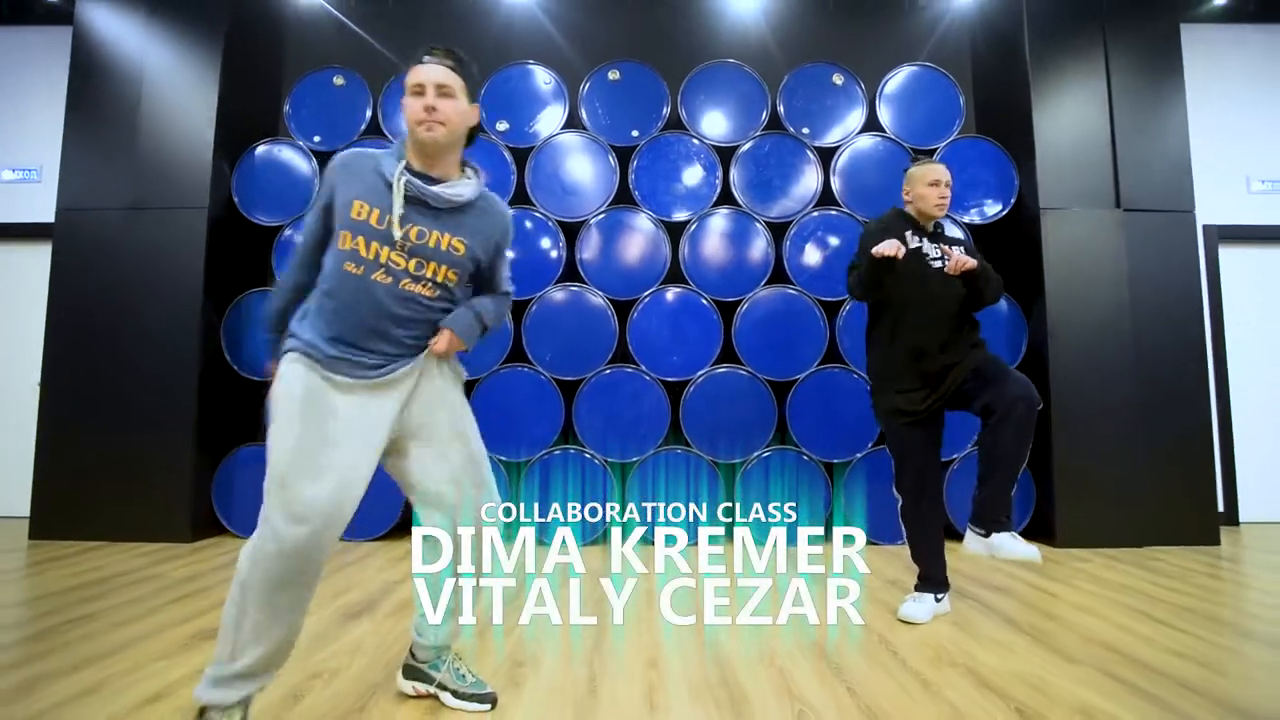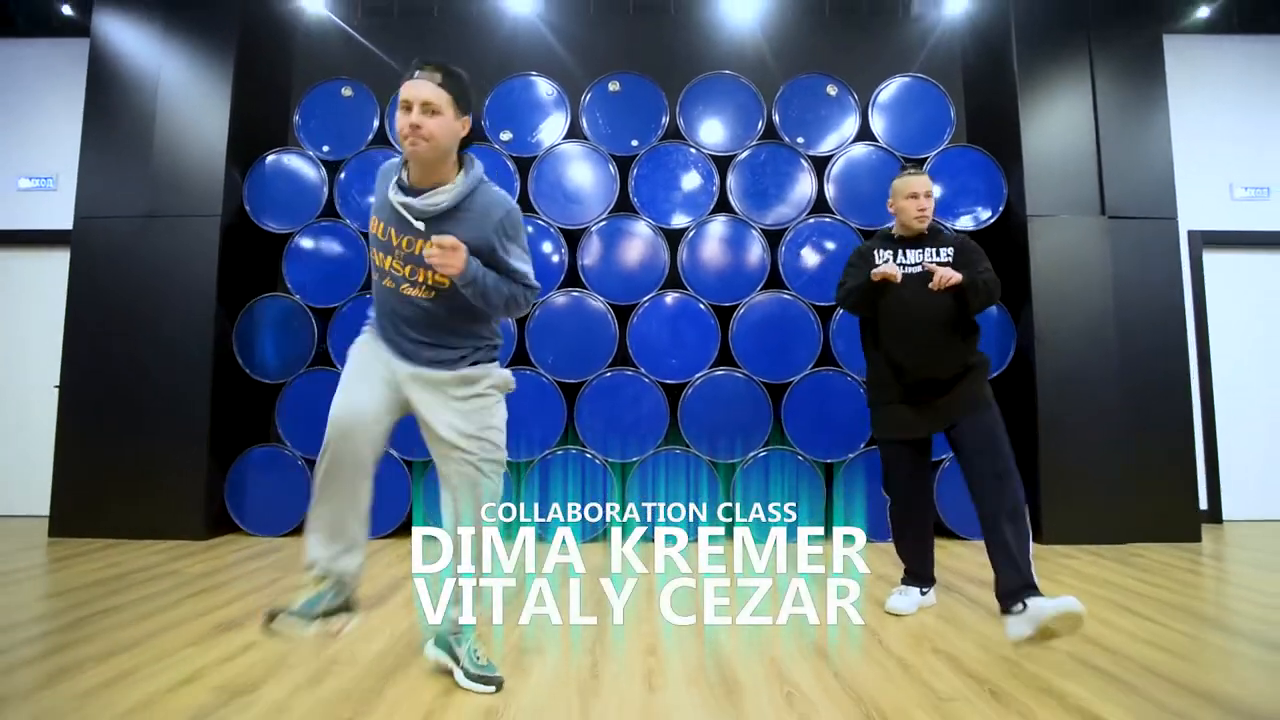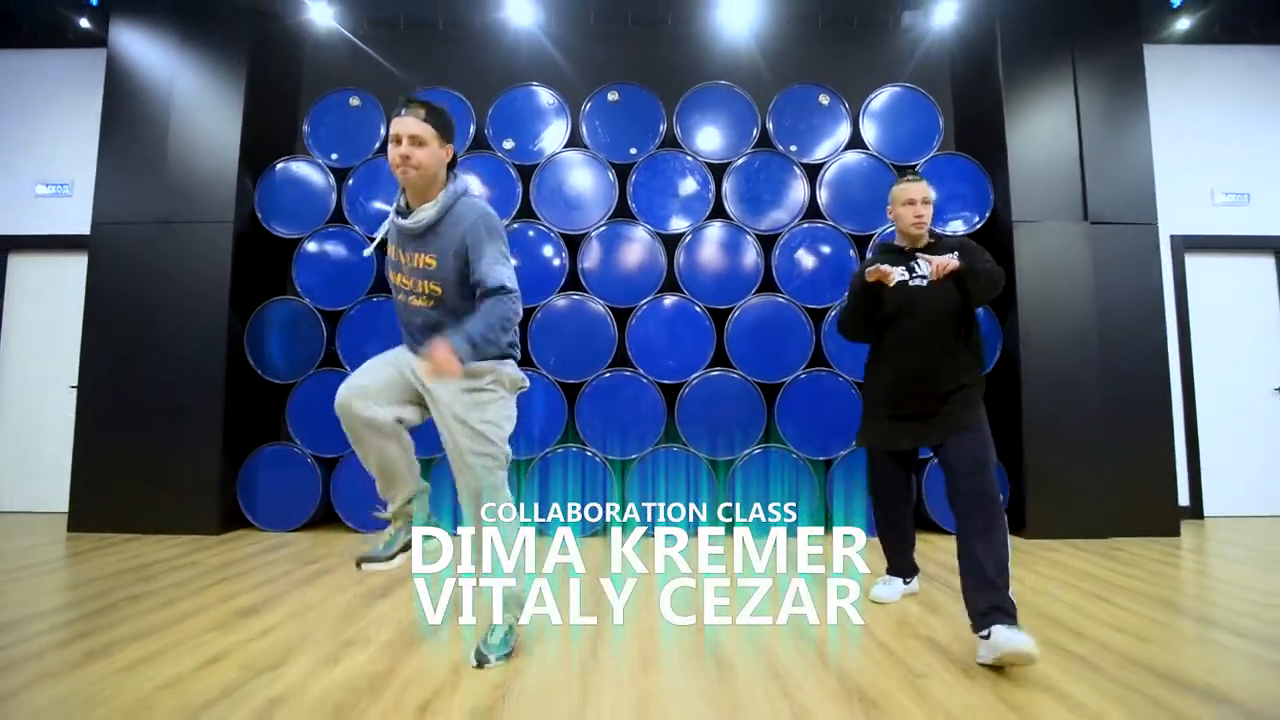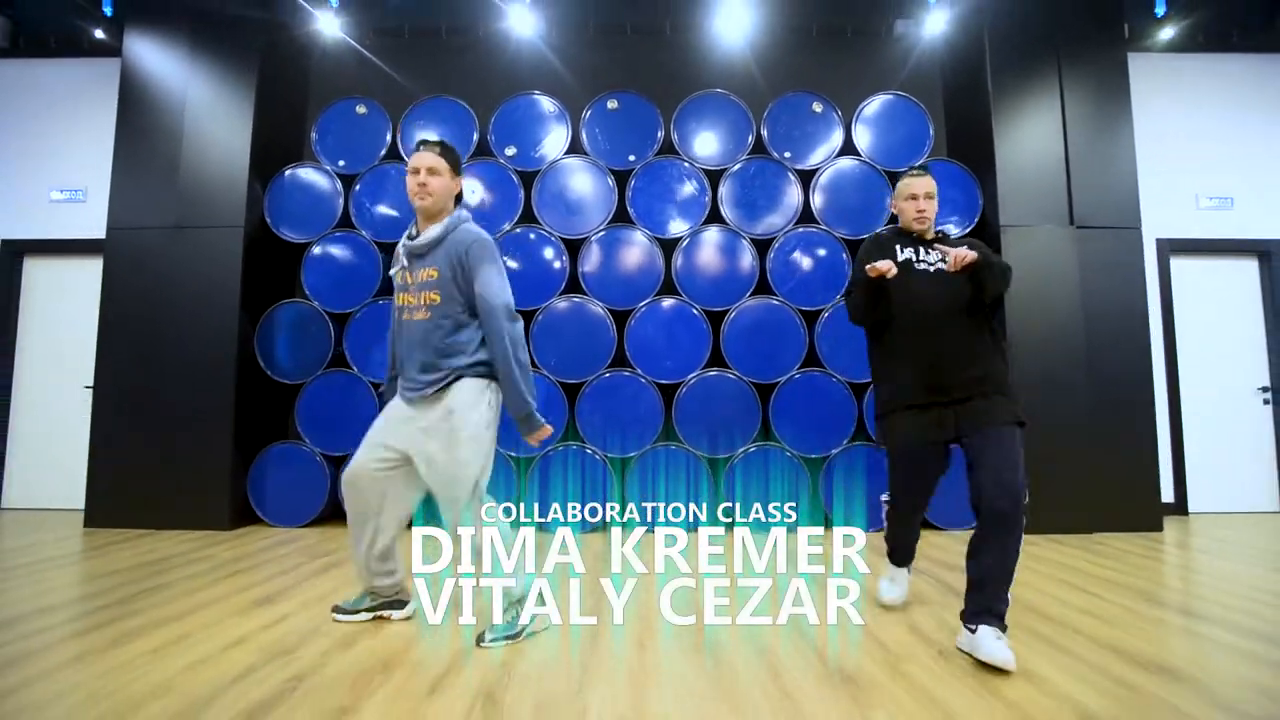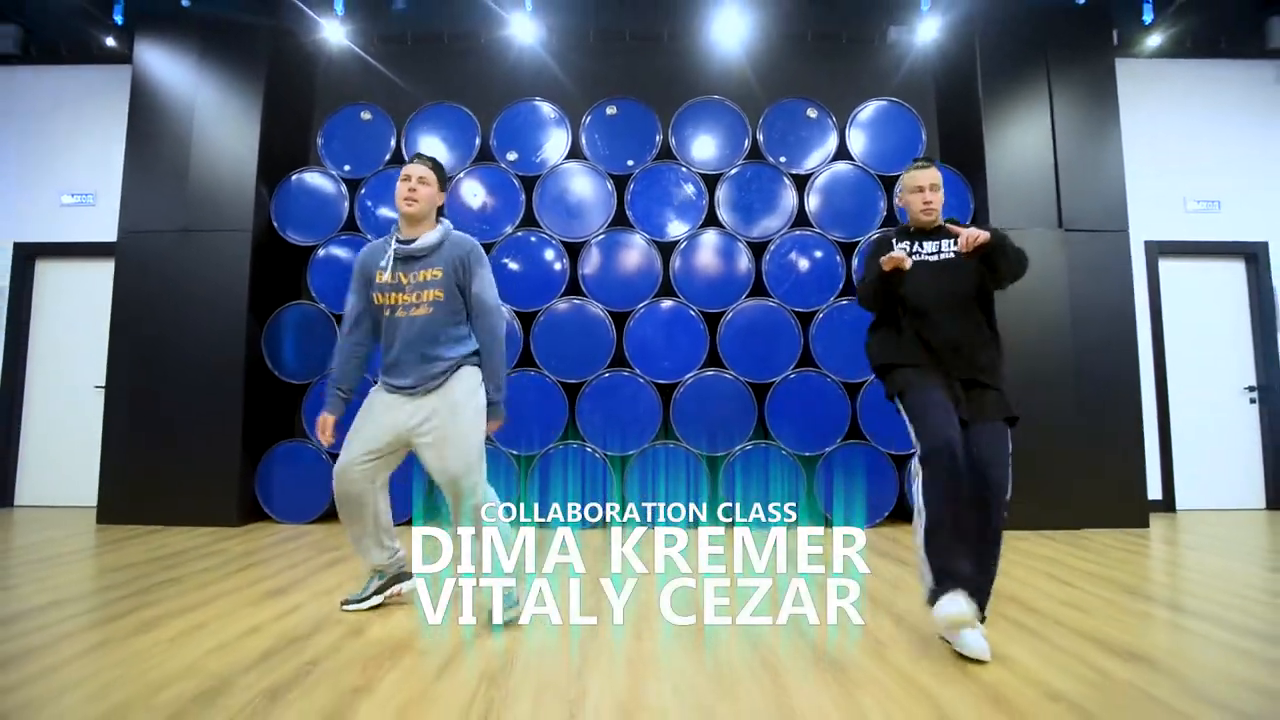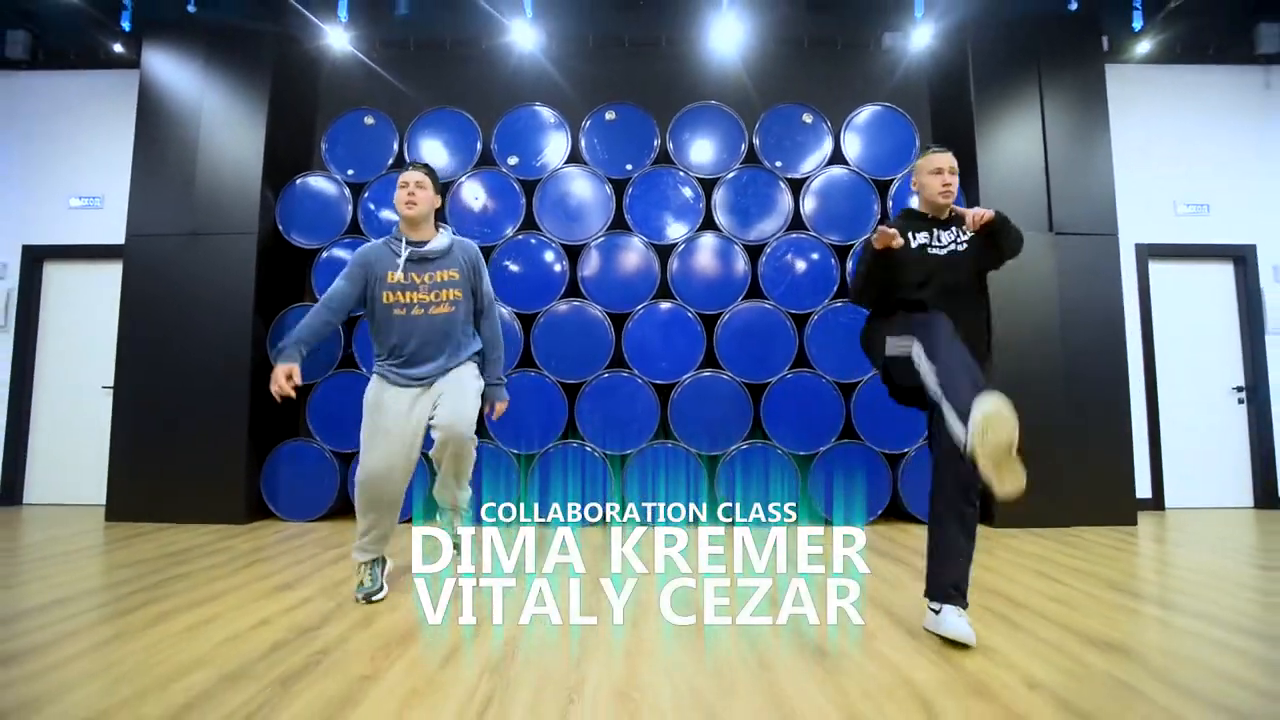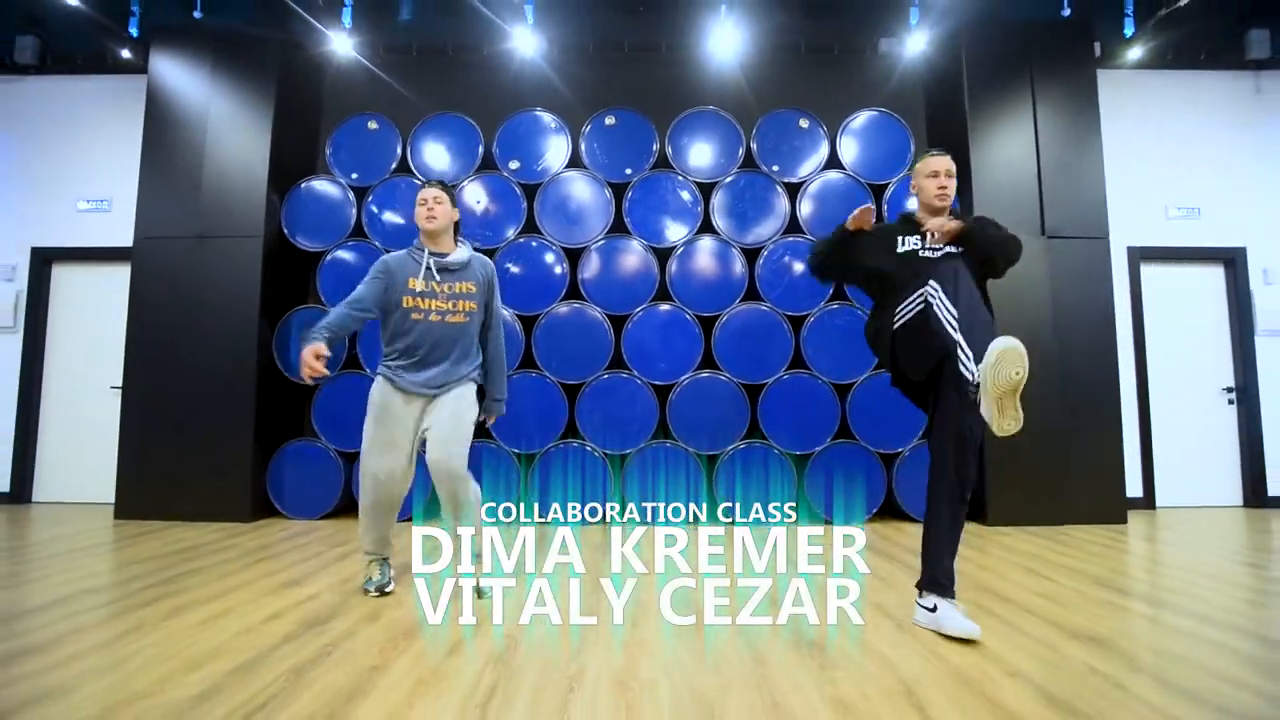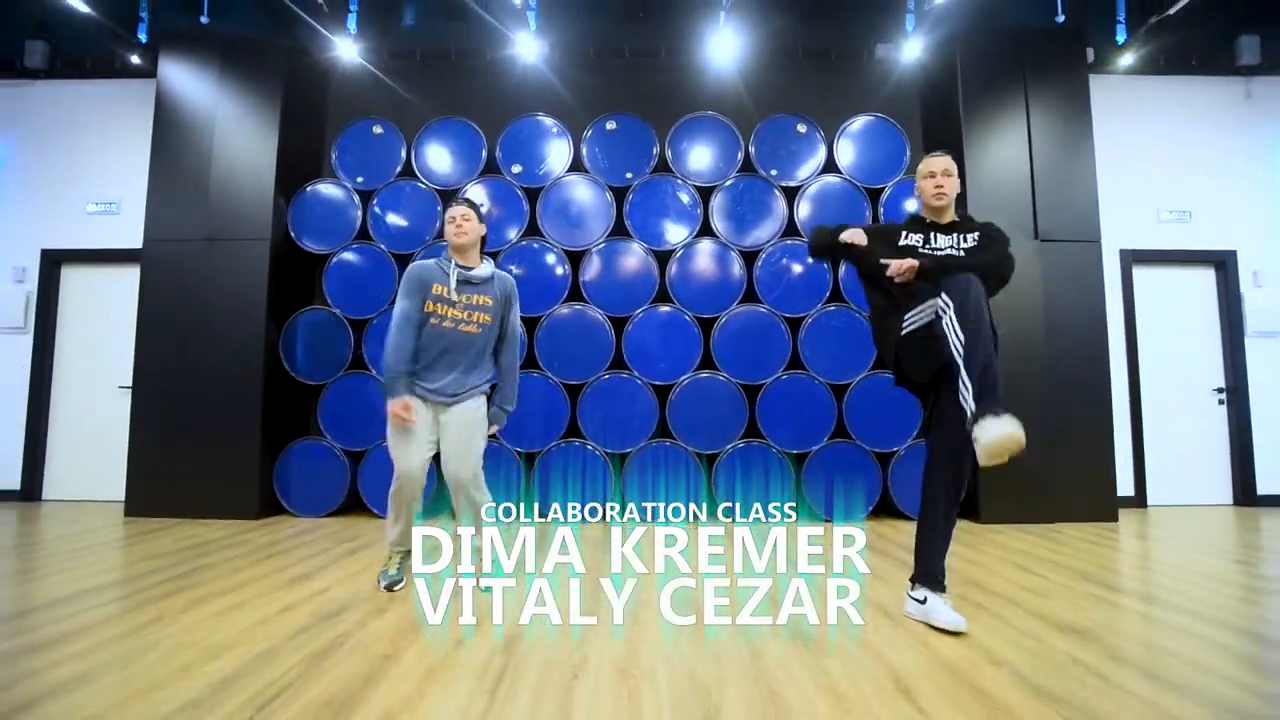
dt=0.2s
person 1, frame 1
left shoulder: (490, 216)
right shoulder: (350, 171)
left elbow: (495, 295)
right elbow: (310, 256)
left wrist: (464, 324)
right wrist: (281, 334)
left hip: (419, 379)
right hip: (320, 372)
left knee: (465, 510)
right knee: (299, 525)
left ankle: (429, 654)
person 1, frame 2
left shoulder: (492, 209)
right shoulder: (386, 182)
left elbow: (521, 295)
left wrist: (464, 272)
left hip: (462, 372)
right hip: (385, 348)
left knee: (472, 505)
right knee: (347, 433)
left ankle: (454, 634)
right ankle: (334, 581)
person 1, frame 3
left shoulder: (475, 219)
right shoulder: (398, 219)
left elbow: (504, 302)
left wrist: (461, 345)
left hip: (476, 372)
right hip: (415, 357)
left knee: (484, 492)
right knee: (356, 400)
left ankle: (508, 610)
right ankle: (409, 505)
person 1, frame 4
left shoulder: (472, 243)
right shoulder: (401, 252)
left elbow: (500, 328)
left wrist: (524, 410)
right wrist: (394, 392)
left hip: (463, 395)
right hip: (409, 400)
left knee: (465, 507)
right knee: (361, 481)
left ankle: (516, 600)
right ankle: (386, 591)
person 1, frame 5
left shoulder: (463, 250)
right shoulder: (371, 258)
left elbow: (489, 325)
right elbow: (355, 329)
left wrist: (491, 396)
right wrist: (334, 398)
left hip: (454, 383)
right hip: (392, 392)
left knee: (462, 482)
right knee: (351, 477)
right ankle: (386, 570)
person 1, frame 6
left shoulder: (467, 254)
right shoulder: (371, 257)
left elbow: (488, 320)
right elbow: (331, 304)
left wrist: (495, 381)
right wrist: (291, 350)
left hip: (457, 372)
right hip: (393, 383)
left knee: (456, 429)
right knee: (378, 473)
left ankle: (452, 502)
right ankle: (372, 559)
person 1, frame 7
left shoulder: (481, 270)
right shoulder: (391, 266)
left elbow: (493, 337)
right elbow: (355, 307)
left wrist: (495, 396)
right wrist: (317, 339)
left hip: (454, 391)
right hip: (394, 389)
left knee: (450, 470)
right knee: (383, 477)
left ankle: (477, 553)
right ankle: (378, 559)
person 1, frame 8
left shoulder: (503, 285)
right shoulder: (420, 273)
left elbow: (507, 348)
right elbow: (401, 331)
left wrist: (501, 406)
right wrist: (396, 390)
left hip: (468, 399)
right hip: (415, 393)
left knee: (465, 477)
right knee: (410, 470)
right ankle: (401, 550)
person 2, frame 1
left shoulder: (955, 243)
right shoulder: (885, 230)
left elbow: (991, 293)
right elbow: (859, 286)
left wrist: (974, 270)
right wrist: (880, 260)
left hip: (961, 358)
right hip: (902, 375)
left knee: (1018, 400)
right knee: (918, 483)
left ankle: (989, 527)
right ankle: (932, 589)
person 2, frame 2
left shoulder: (957, 245)
right shoulder: (870, 252)
left elbow: (987, 291)
right elbow: (849, 301)
left wrist: (959, 280)
right wrist: (873, 282)
left hip: (961, 381)
right hip: (898, 391)
left knee: (996, 477)
right knee: (906, 490)
left ankle: (1021, 602)
right ankle: (918, 583)
person 2, frame 3
left shoulder: (957, 248)
right shoulder: (877, 264)
left elbow: (991, 283)
right elbow: (852, 330)
left wrist: (961, 268)
right wrist: (868, 289)
left hip: (957, 398)
right hip: (894, 404)
left knee: (978, 498)
right knee: (889, 497)
left ankle: (994, 626)
right ankle: (902, 572)
person 2, frame 4
left shoulder: (959, 248)
right shoulder: (880, 246)
left elbow: (997, 284)
right elbow: (859, 313)
left wrist: (976, 262)
right wrist: (873, 282)
left hip: (984, 390)
right hip: (915, 394)
left knee: (1005, 499)
right knee: (909, 494)
left ankle: (983, 622)
right ankle: (899, 562)
person 2, frame 5
left shoulder: (970, 240)
right shoulder: (887, 244)
left elbow: (1013, 267)
right elbow: (870, 300)
left wrist: (989, 242)
right wrist: (886, 273)
left hip: (977, 376)
right hip: (913, 368)
left knee: (990, 491)
right knee: (940, 448)
left ankle: (966, 614)
right ankle: (948, 590)
person 2, frame 6
left shoulder: (973, 227)
right shoulder: (896, 232)
left elbow: (1010, 246)
right elbow: (865, 296)
left wrist: (991, 220)
right wrist: (881, 253)
left hip: (957, 366)
right hip: (901, 345)
left knee: (957, 480)
right knee: (939, 339)
left ankle: (943, 602)
right ankle: (982, 425)
person 2, frame 7
left shoulder: (976, 230)
right shoulder: (885, 237)
left elbow: (1007, 253)
right elbow: (823, 267)
left wrist: (955, 232)
right wrist: (850, 232)
left hip: (957, 364)
right hip: (907, 339)
left knee: (956, 473)
right knee: (950, 277)
left ankle: (934, 596)
right ankle: (988, 367)
person 2, frame 8
left shoulder: (982, 234)
right shoulder: (890, 234)
left elbow: (997, 272)
right elbow: (822, 244)
left wrist: (925, 267)
right wrist: (845, 240)
left hip: (960, 367)
right hip: (910, 338)
left knee: (944, 474)
right knee: (962, 291)
left ankle: (926, 590)
right ankle: (984, 420)
